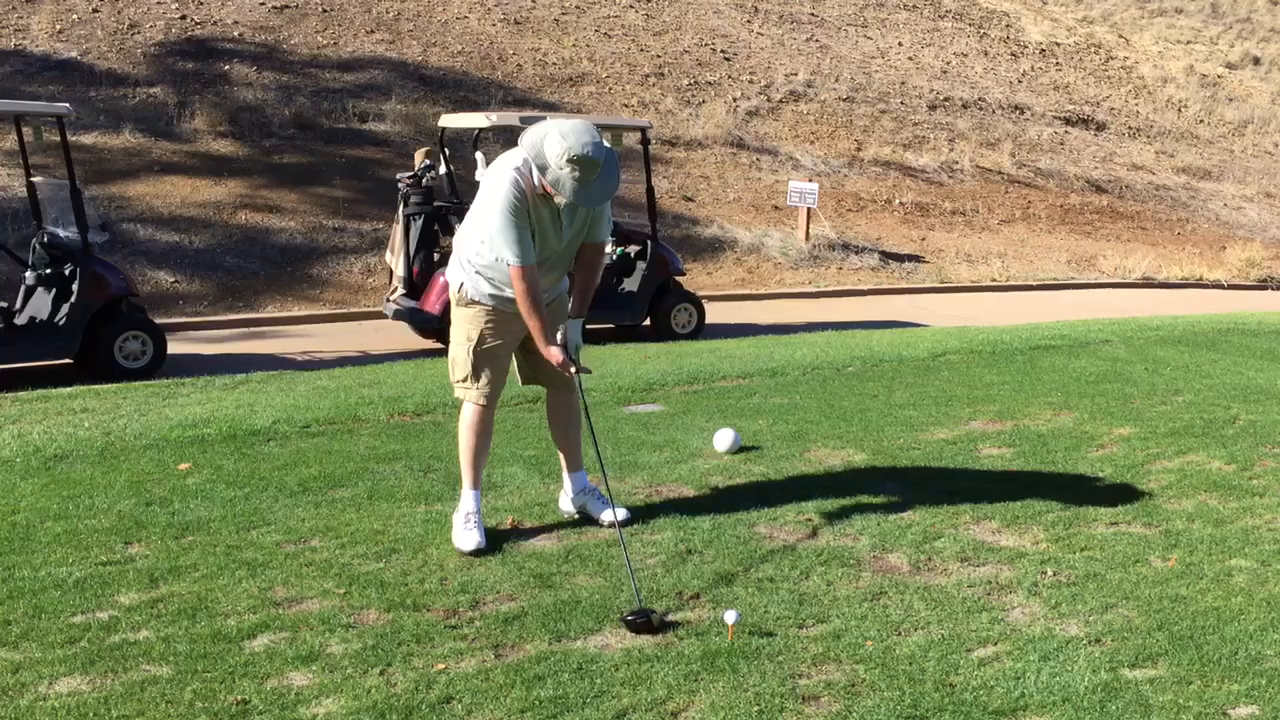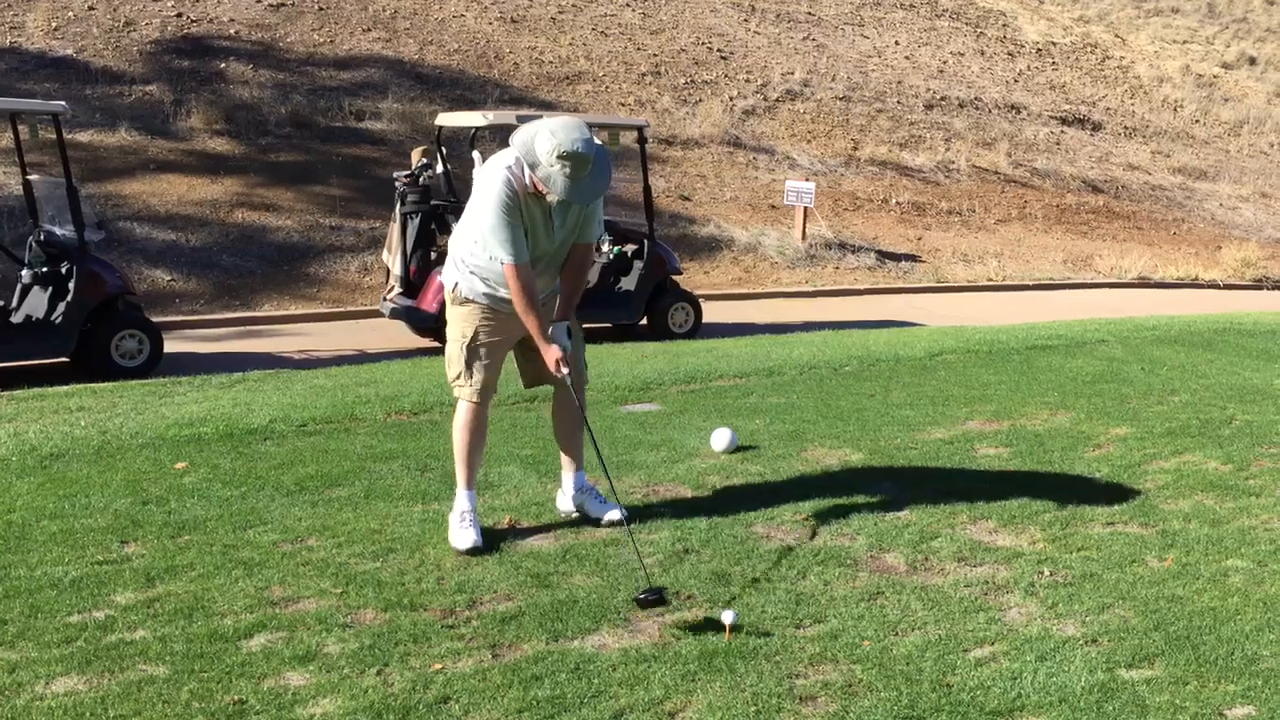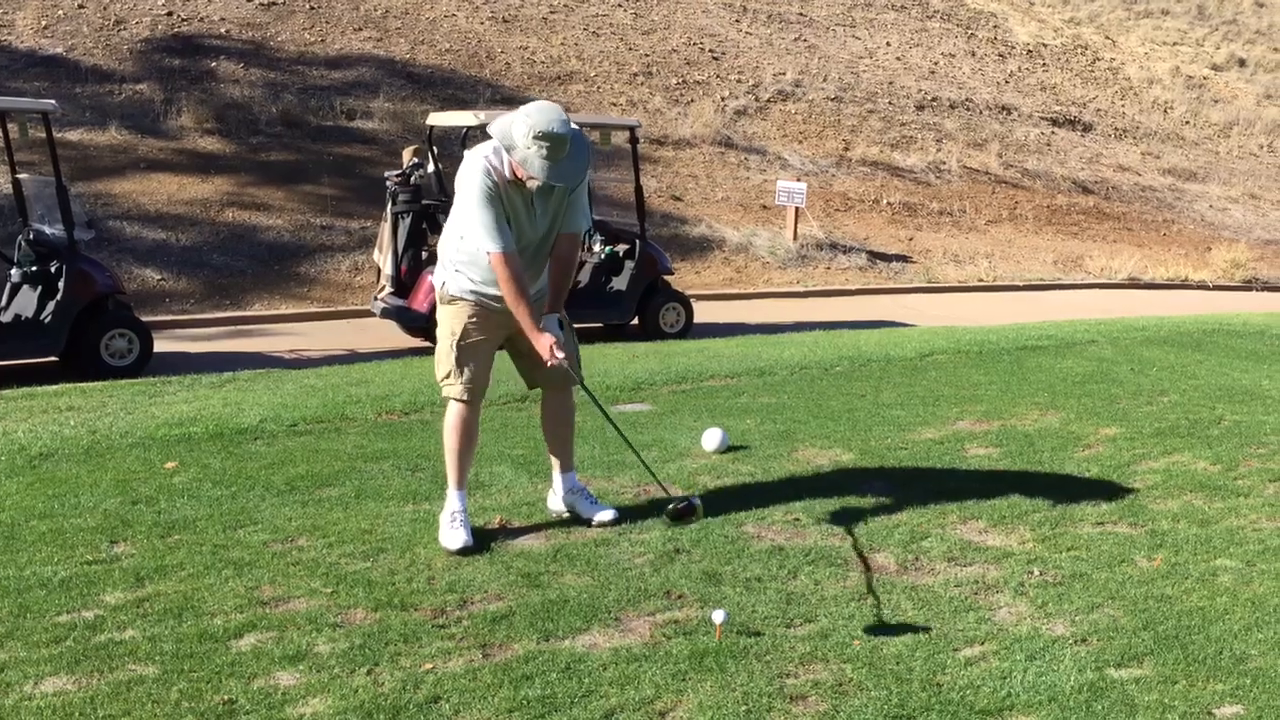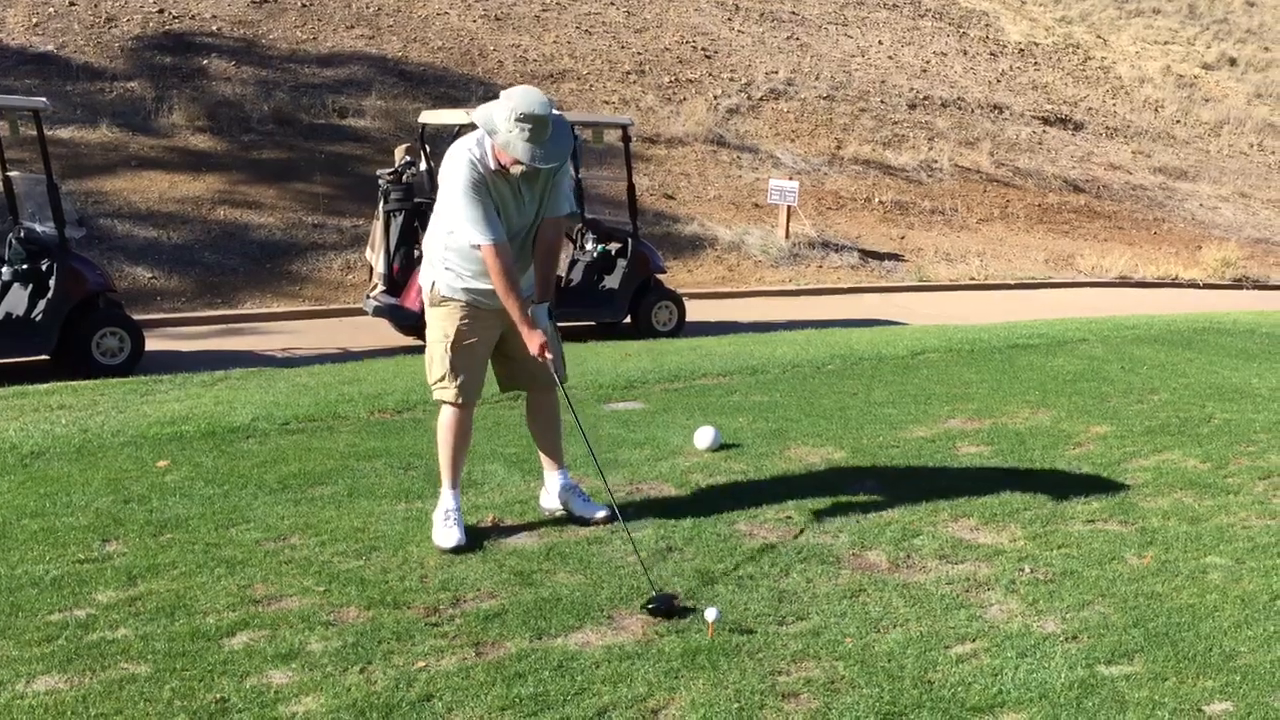
dt=0.4s
person 1, frame 1
left shoulder: (590, 177)
right shoulder: (507, 183)
left elbow: (592, 248)
right elbow: (520, 276)
left wrist: (575, 319)
right wrist: (545, 344)
left hip: (548, 290)
right hip: (486, 290)
left knee: (564, 384)
right knee: (480, 396)
left ankle: (576, 488)
right ankle: (469, 507)
person 1, frame 2
left shoulder: (584, 177)
right shoulder: (499, 182)
left elbow: (581, 251)
right elbow: (516, 275)
left wrist: (562, 323)
right wrist: (543, 344)
left hip: (546, 290)
right hip: (482, 292)
left knee: (571, 382)
right knee: (475, 395)
left ankle: (575, 488)
right ankle: (464, 506)
person 1, frame 3
left shoulder: (569, 168)
right shoulder: (480, 171)
left elbow: (567, 243)
right elbow: (503, 264)
left wrist: (552, 315)
right wrist: (535, 334)
left hip: (537, 290)
right hip: (471, 291)
left knee: (561, 383)
right knee: (464, 395)
left ankle: (565, 488)
right ankle: (455, 505)
person 1, frame 4
left shoulder: (550, 156)
right shoulder: (464, 164)
left elbow: (551, 230)
right elbow: (494, 255)
left wrist: (540, 306)
right wrist: (525, 329)
left hip: (521, 288)
right hip: (459, 291)
left knee: (543, 385)
right knee: (458, 398)
left ankle: (556, 486)
right ankle: (448, 504)
